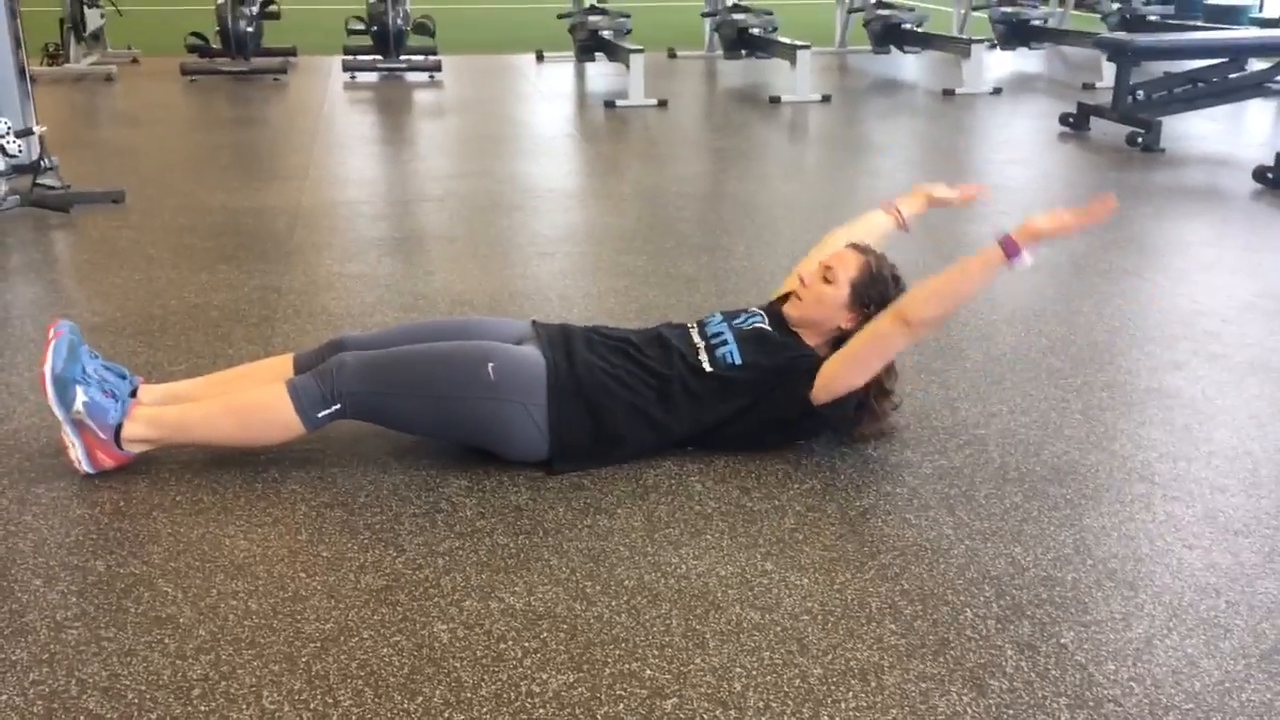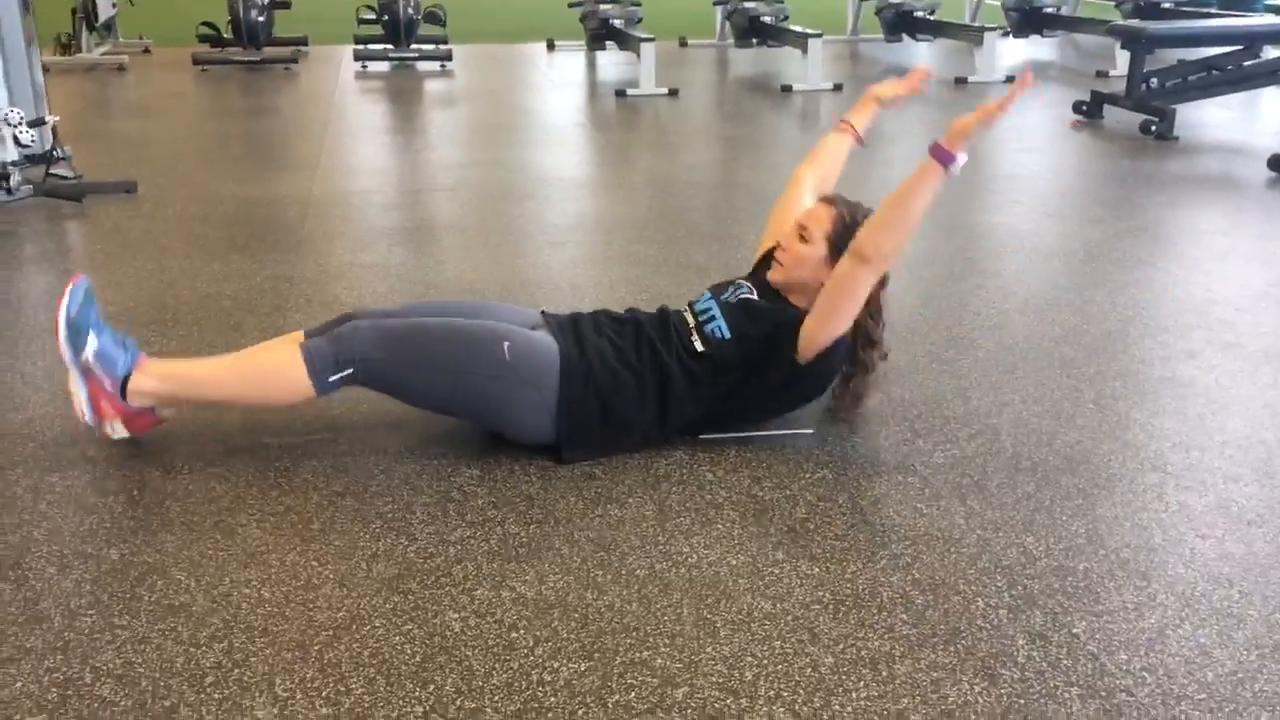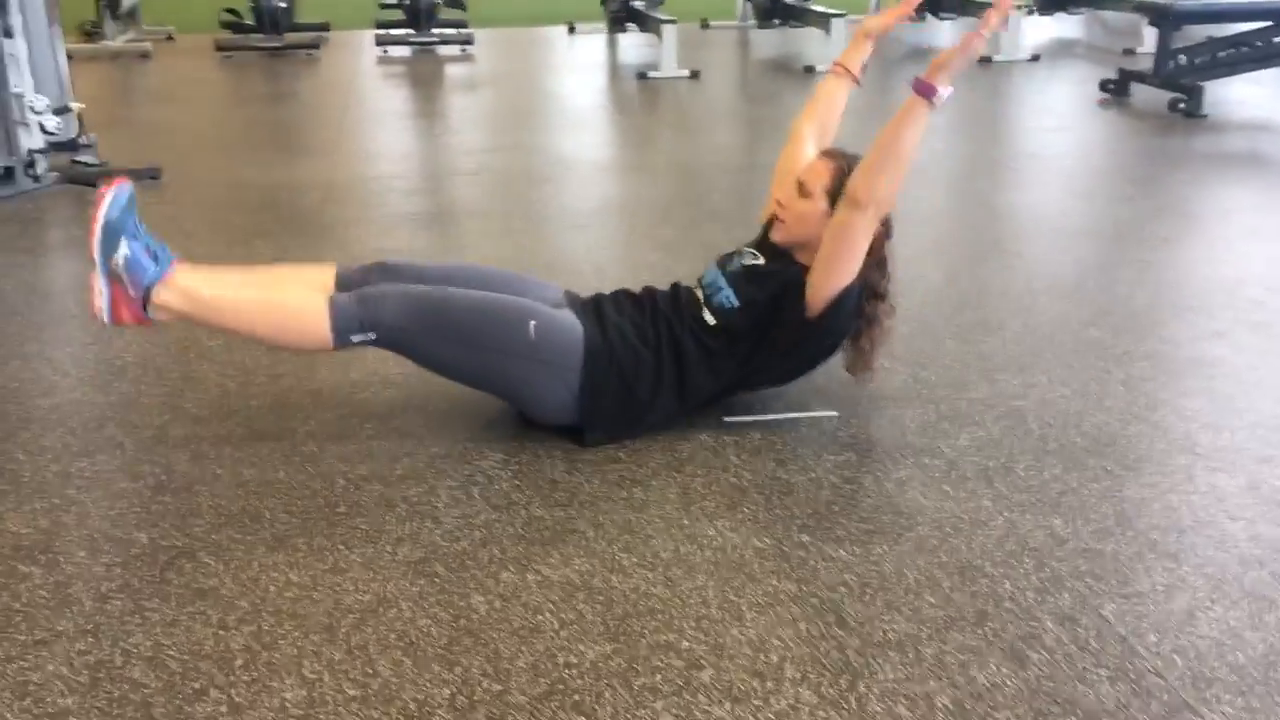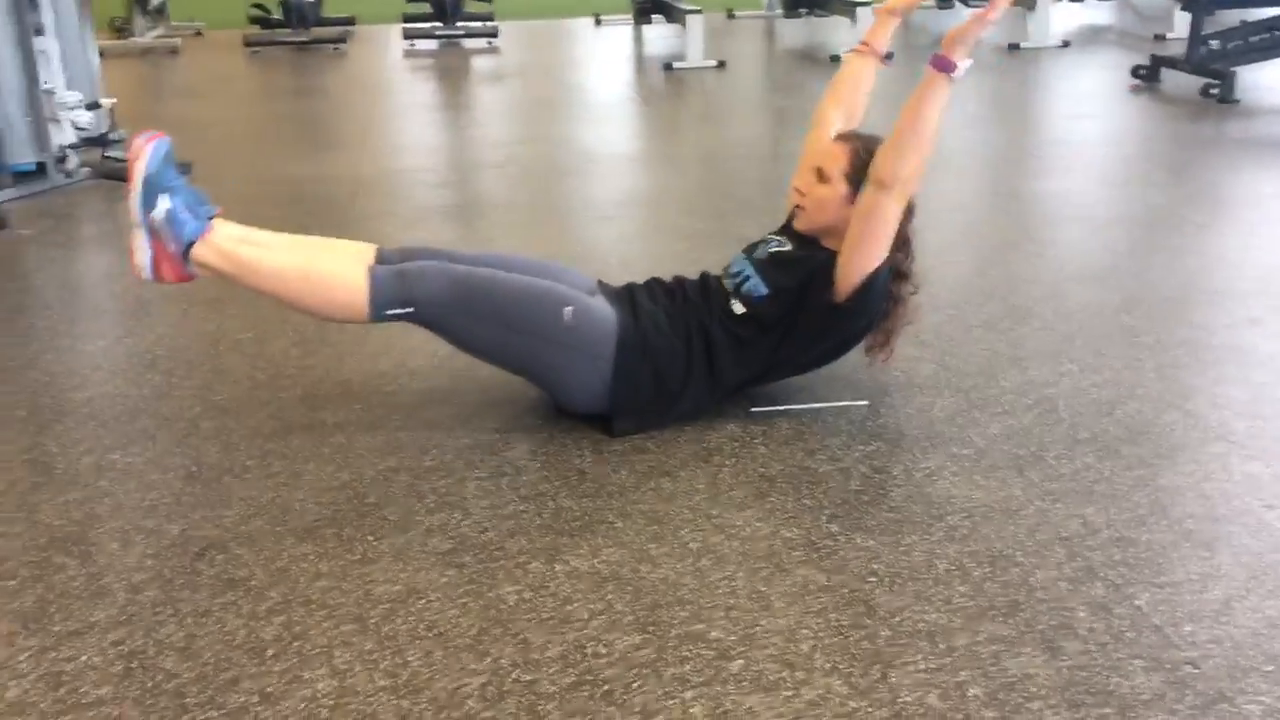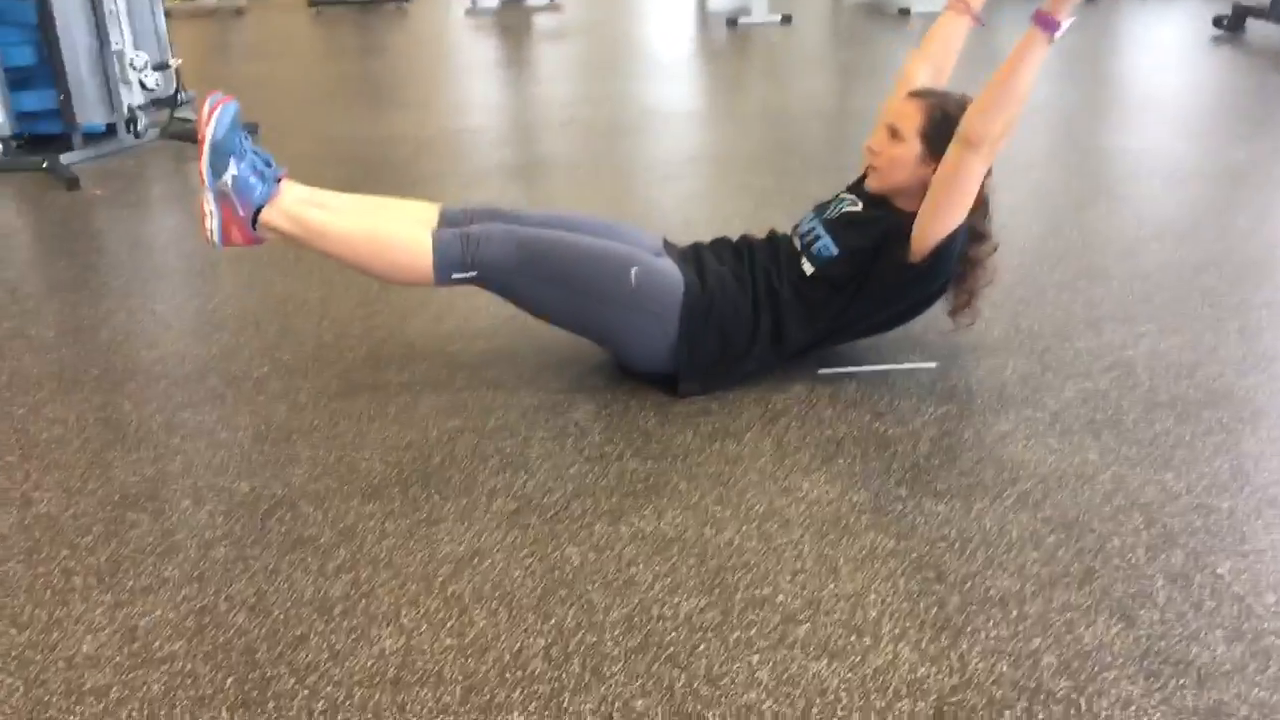
dt=0.2s
person 1, frame 1
left shoulder: (811, 386)
right shoulder: (776, 319)
left elbow: (904, 317)
right elbow: (844, 244)
left wrist: (1012, 245)
right wrist: (912, 203)
left hip: (561, 413)
right hip: (552, 350)
left knee: (347, 391)
right knee: (338, 351)
left ankle: (119, 426)
right ankle: (137, 397)
person 1, frame 2
left shoulder: (804, 349)
right shoulder: (767, 286)
left elbow: (871, 253)
right elbow: (808, 188)
left wrist: (945, 152)
right wrist: (860, 115)
left hip: (568, 398)
right hip: (560, 343)
left knee: (354, 354)
right knee: (355, 324)
left ankle: (131, 382)
right ankle: (139, 381)
person 1, frame 3
left shoulder: (818, 306)
right shoulder: (779, 253)
left elbow: (868, 198)
right elbow: (809, 145)
left wrist: (928, 86)
left hip: (590, 378)
right hip: (584, 325)
left knee: (378, 314)
right knee: (378, 278)
left ankle: (152, 287)
right ankle: (158, 279)
person 1, frame 4
left shoulder: (847, 288)
right shoulder: (804, 239)
left elbow: (892, 176)
right elbow: (836, 127)
left hip: (623, 365)
right hip: (613, 315)
left knee: (411, 290)
right knee: (409, 261)
left ankle: (193, 243)
right ankle: (200, 233)
person 1, frame 5
left shoulder: (918, 252)
right shoulder: (876, 202)
left elbow: (975, 141)
right elbow: (923, 88)
left hip: (689, 325)
right hip: (682, 274)
left knee: (481, 253)
right knee: (477, 220)
left ankle: (262, 206)
right ankle: (268, 198)
